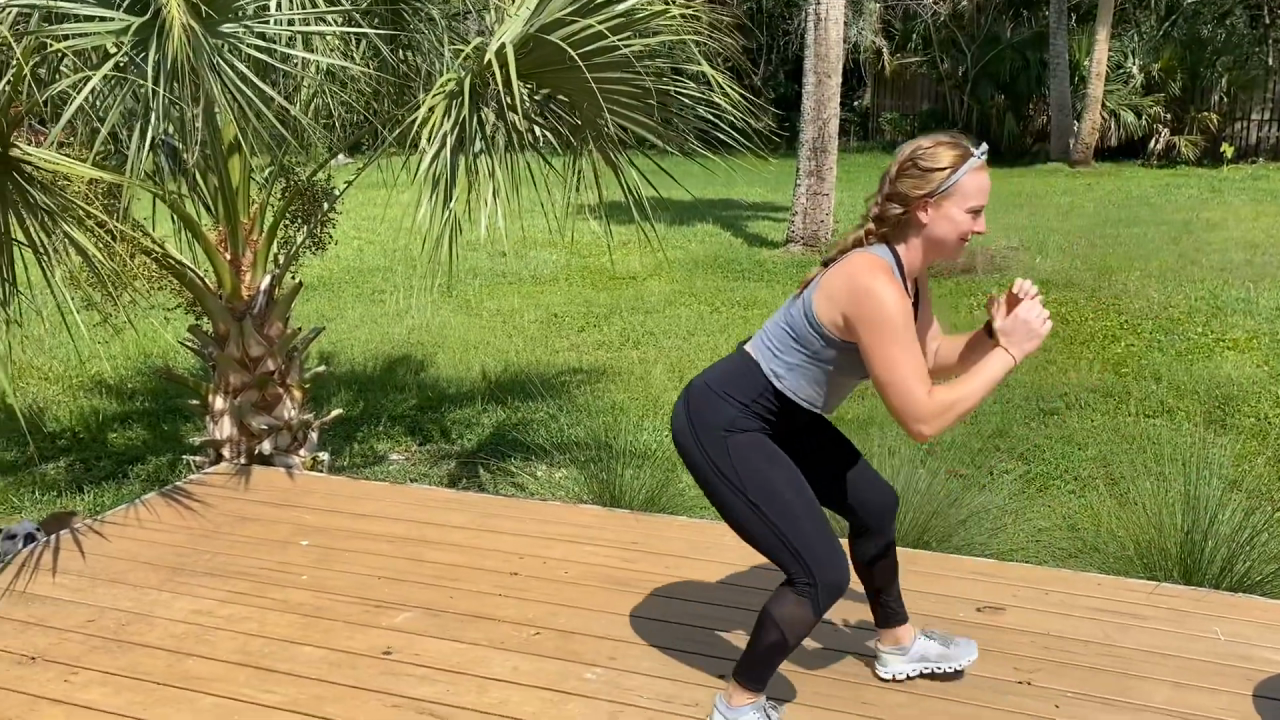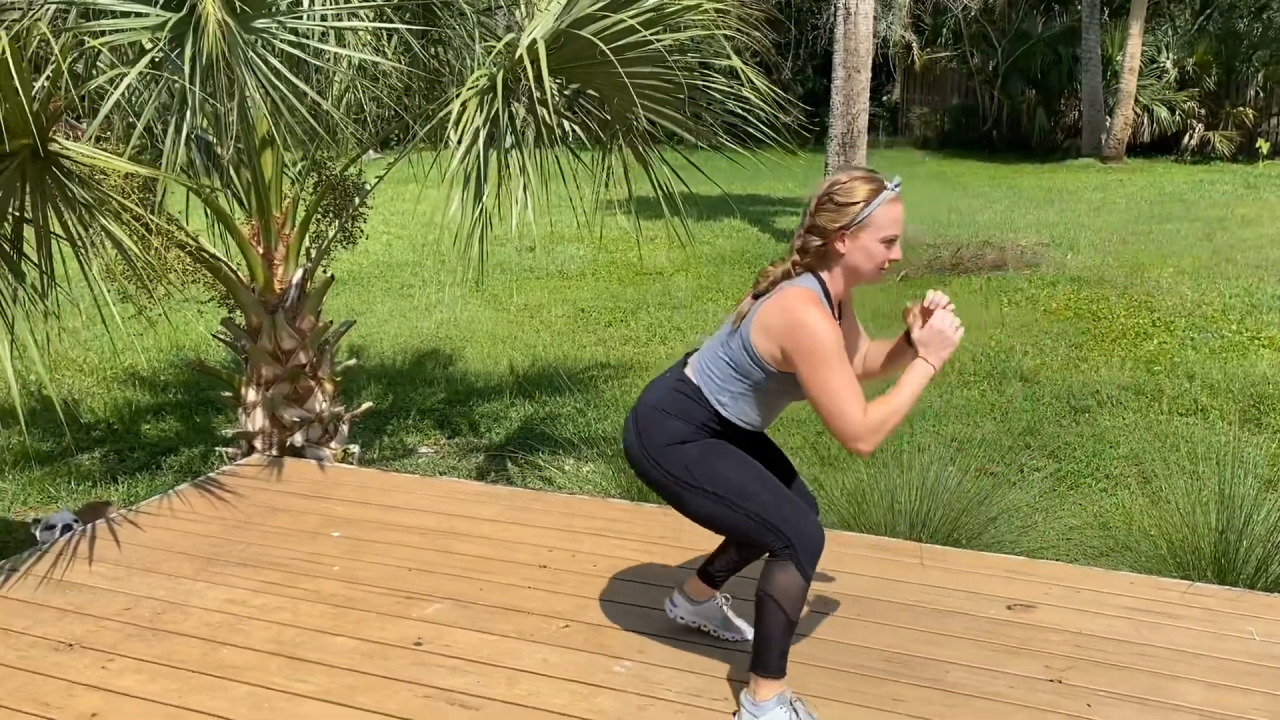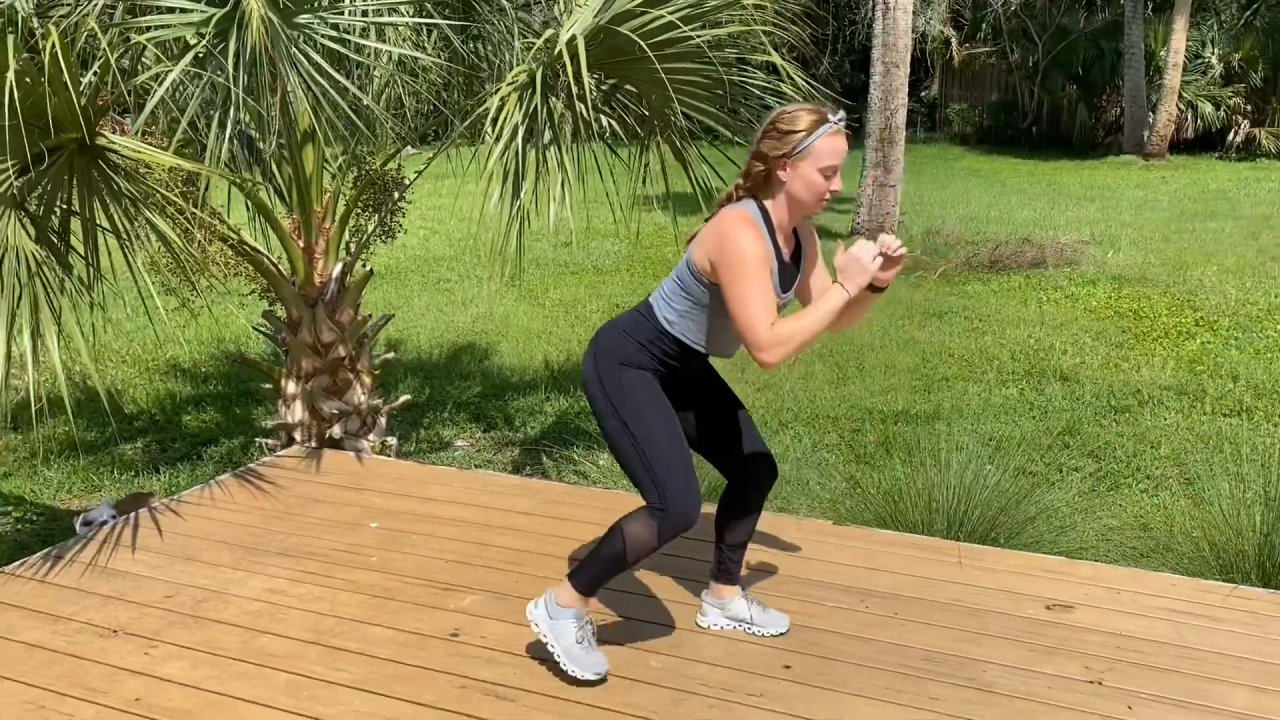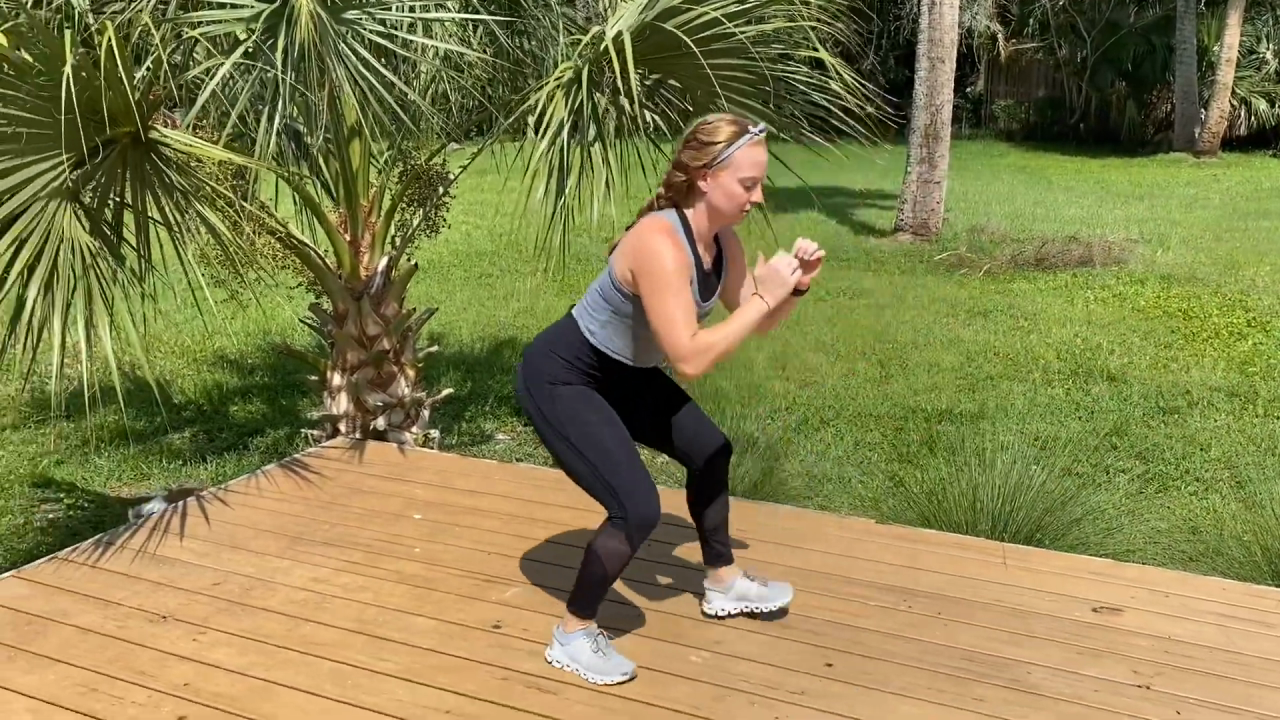
dt=0.5s
person 1, frame 1
left shoulder: (904, 266)
right shoulder: (874, 284)
left elbow: (935, 362)
right elbow: (923, 418)
left wrist: (993, 332)
right wrist: (1011, 352)
left hip: (776, 411)
right hip: (722, 423)
left knee: (875, 509)
right knee: (823, 574)
left ankle: (898, 641)
person 1, frame 2
left shoulder: (827, 287)
right shoulder: (805, 314)
left elbow: (861, 364)
right elbow: (861, 434)
left wrist: (914, 338)
right wrist: (929, 360)
left hip: (705, 418)
right hip: (667, 437)
left knee: (791, 511)
right knee: (800, 538)
left ankle: (693, 598)
person 1, frame 3
left shoulder: (796, 231)
right shoulder: (740, 233)
left elbow: (833, 319)
right elbow: (769, 348)
left wrist: (872, 282)
right wrist: (843, 285)
left hip: (679, 366)
right hip: (624, 363)
left knee: (757, 469)
right knee: (677, 506)
left ankle: (722, 599)
right ankle: (559, 607)
person 1, frame 4
left shoulder: (720, 238)
right shoulder: (660, 243)
left elbow: (754, 324)
right elbow: (690, 359)
left wrist: (793, 286)
right wrist: (764, 296)
left hip: (619, 371)
right hip: (559, 378)
left knee: (709, 450)
right knee: (637, 508)
left ankle: (723, 581)
right ankle: (573, 633)
